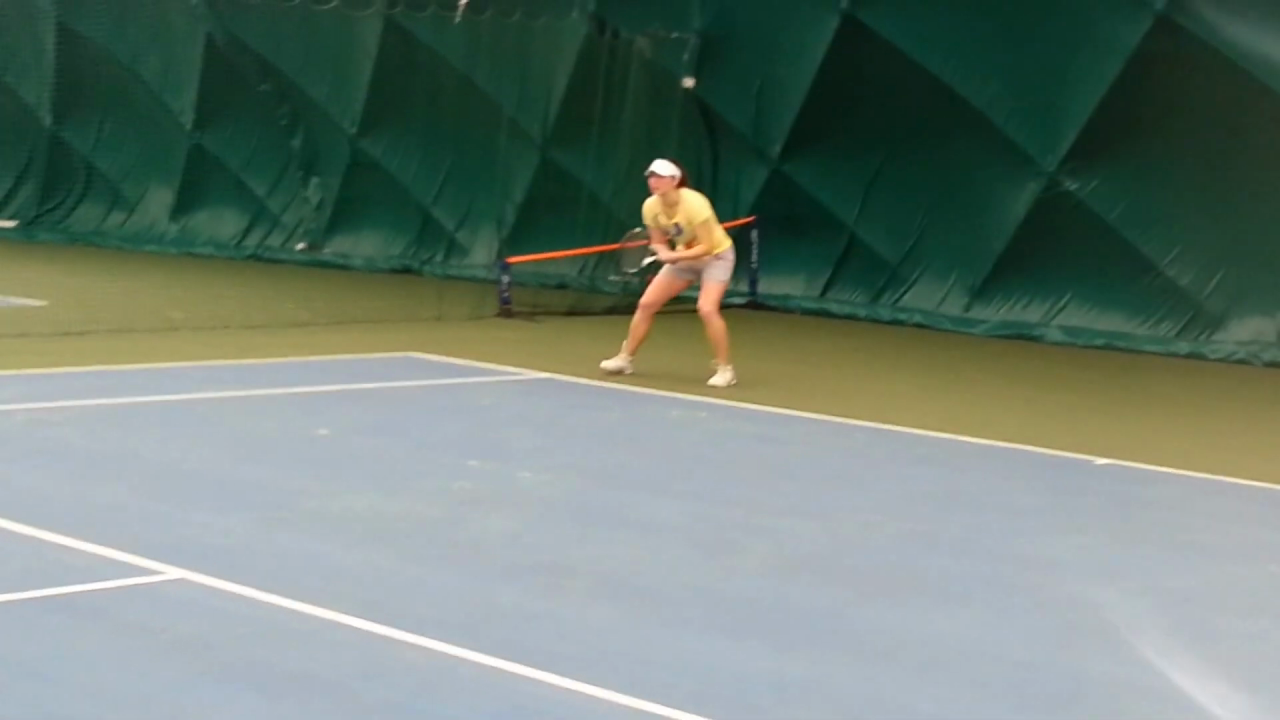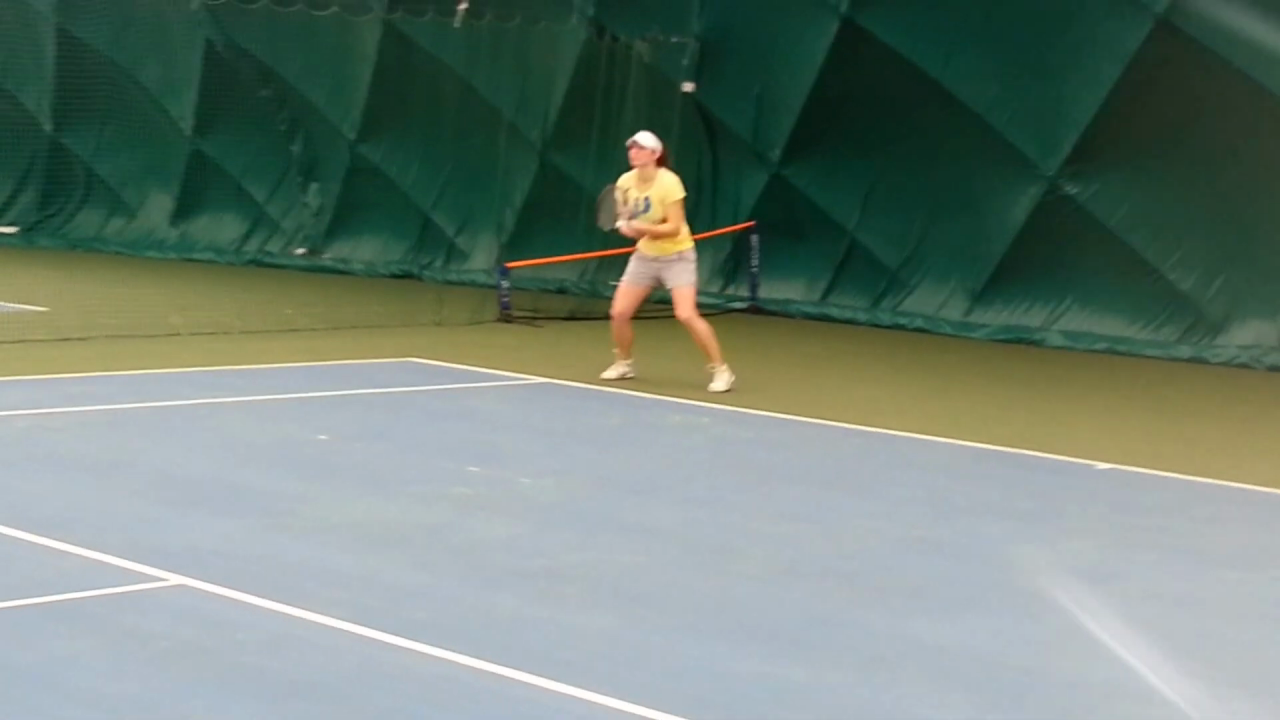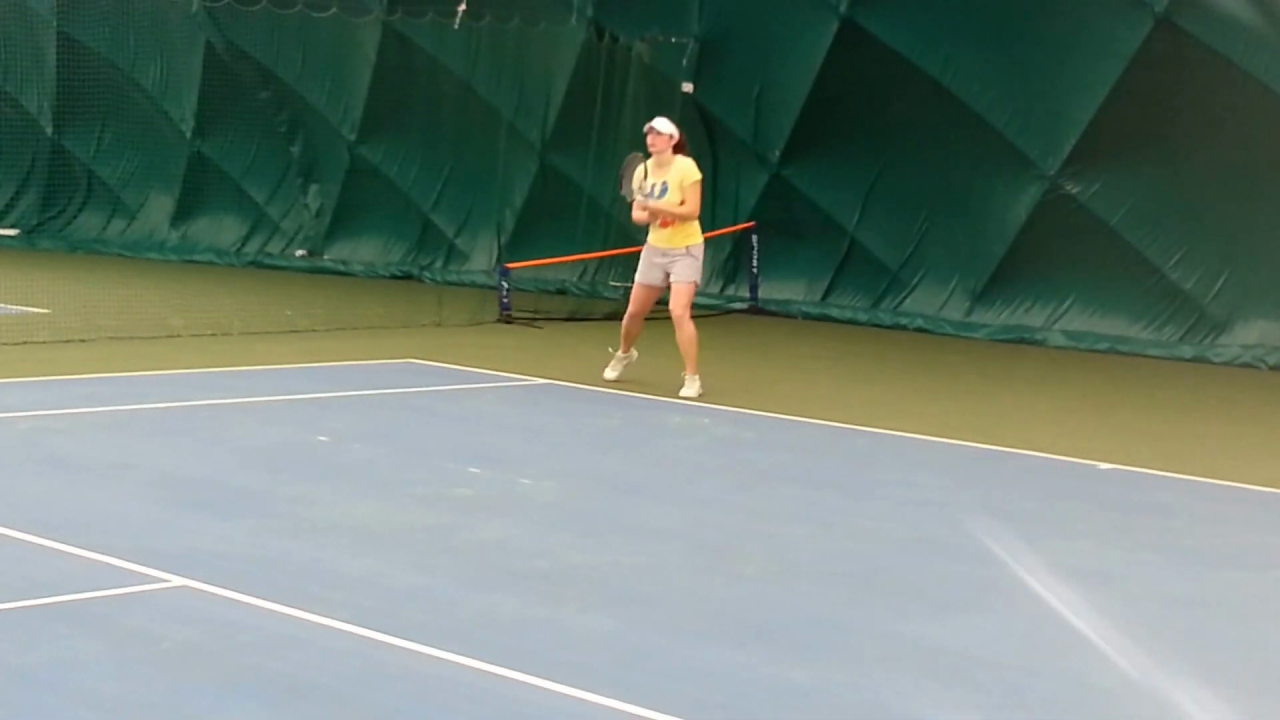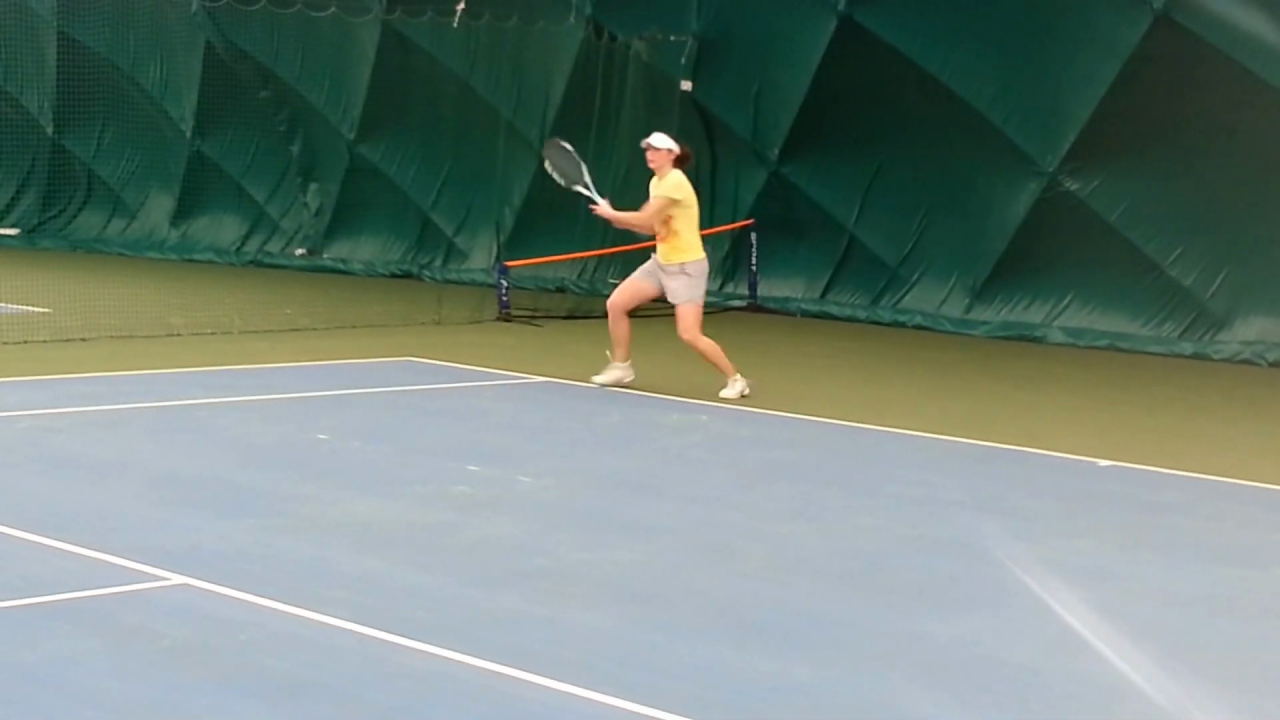
dt=0.5s
person 1, frame 1
left shoulder: (694, 203)
right shoulder: (650, 206)
left elbow: (707, 247)
right elbow: (658, 243)
left wrist: (675, 256)
right wrist: (664, 253)
left hip: (716, 255)
right hip: (683, 258)
left knee: (707, 309)
right knee: (646, 304)
left ankle: (725, 369)
right ankle: (625, 358)
person 1, frame 2
left shoulder: (668, 182)
right shoulder: (624, 182)
left elbow: (674, 228)
right elbow: (625, 222)
left wrist: (643, 228)
right wrist: (630, 229)
left hip: (677, 256)
right hip: (645, 256)
left knee: (687, 315)
right knee: (619, 312)
left ankle: (721, 370)
right ankle: (623, 363)
person 1, frame 3
left shoulder: (686, 167)
right shoulder: (642, 170)
left elbow: (692, 211)
right elbow: (636, 213)
left wrist: (658, 207)
right wrist: (648, 215)
left hip: (686, 250)
right hip: (654, 250)
left knee: (679, 313)
right knee: (634, 313)
left ankle: (692, 378)
right ankle: (624, 355)
person 1, frame 4
left shoulder: (675, 182)
right shoulder: (656, 182)
left elbow: (645, 218)
left wrist: (609, 213)
right wrist: (619, 218)
left hip: (687, 266)
right hip: (661, 263)
left knee: (690, 335)
right knee: (615, 304)
left ankle: (735, 380)
right ankle: (620, 367)
